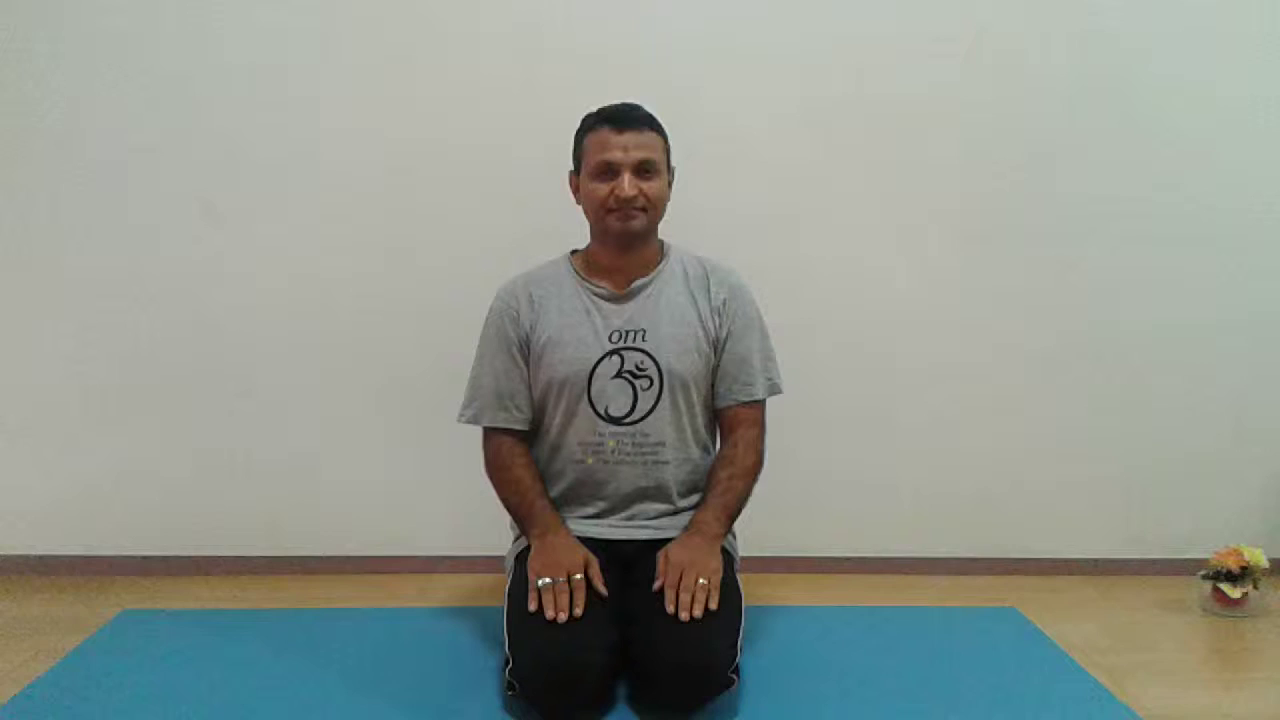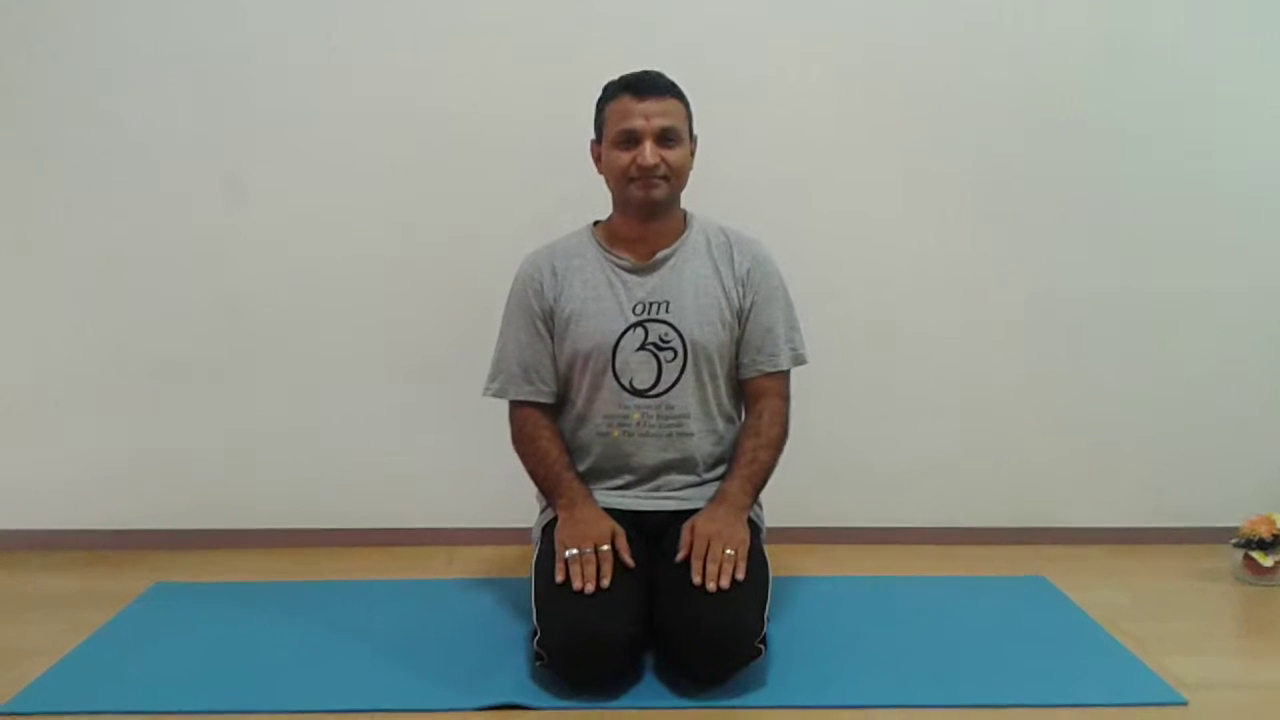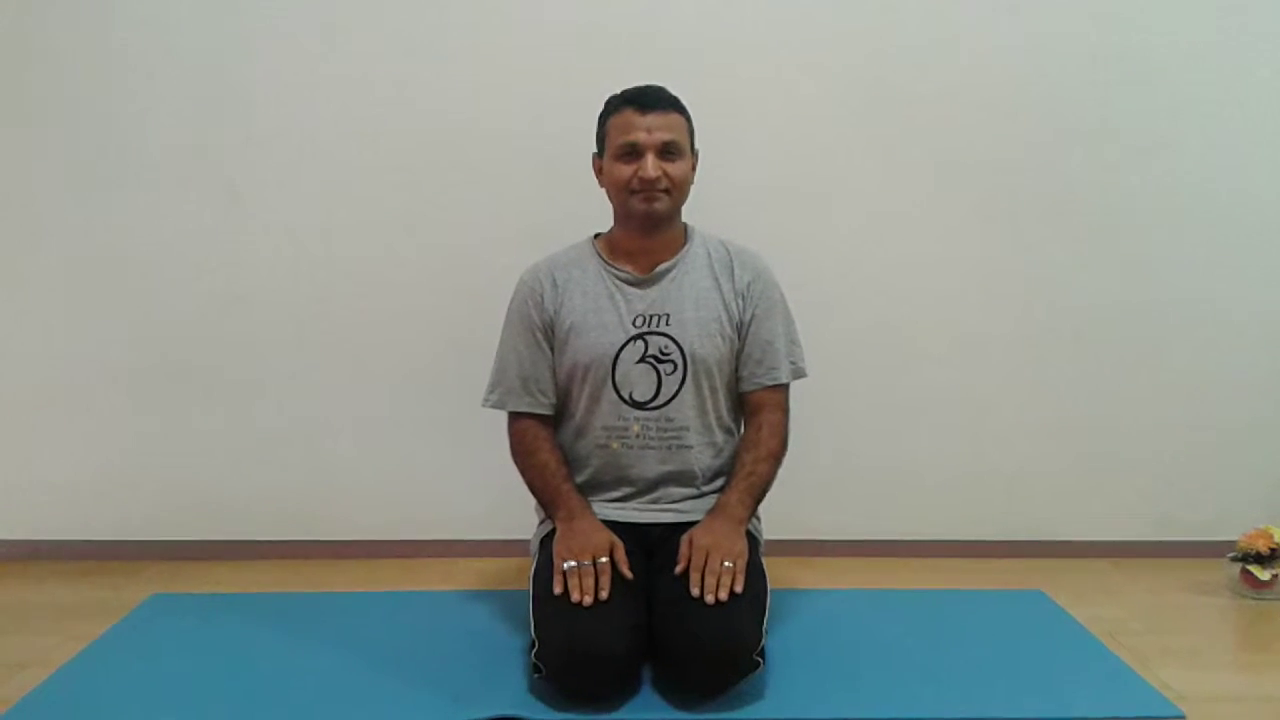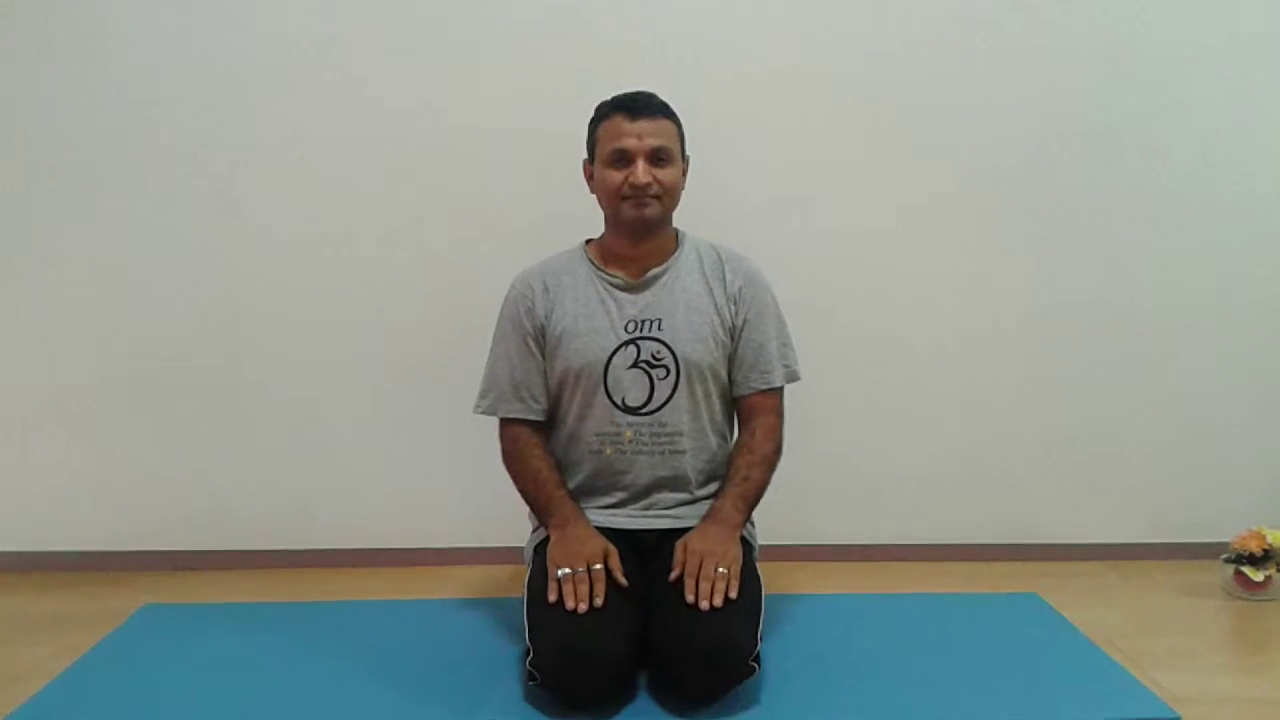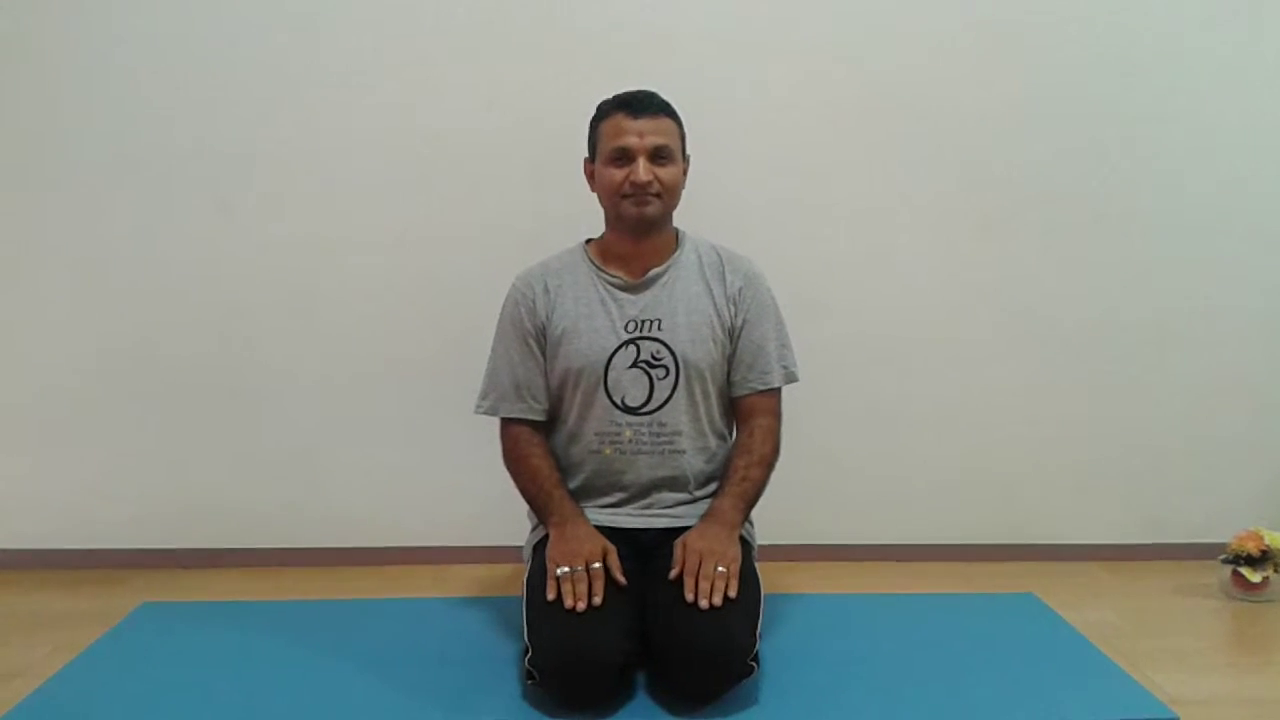
dt=1s
person 1, frame 1
left shoulder: (719, 293)
right shoulder: (524, 302)
left elbow: (744, 431)
right elbow: (504, 438)
left wrist: (705, 535)
right wrist: (548, 535)
left hip: (682, 533)
right hip: (565, 534)
left ankle: (641, 621)
right ankle: (600, 622)
person 1, frame 2
left shoulder: (743, 263)
right shoulder: (547, 273)
left elbow: (768, 400)
right elbow: (530, 411)
left wrist: (731, 505)
right wrist: (575, 507)
left hip: (709, 503)
right hip: (591, 506)
left knee: (715, 649)
right knee: (585, 653)
left ankle: (669, 593)
right ankle: (631, 592)
person 1, frame 3
left shoulder: (742, 276)
right shoulder: (547, 285)
left elbow: (767, 413)
right elbow: (528, 422)
left wrist: (729, 518)
right wrist: (573, 519)
left hip: (707, 515)
right hip: (589, 517)
left knee: (714, 661)
right knee: (583, 666)
left ankle: (669, 604)
right ankle: (628, 604)
person 1, frame 4
left shoulder: (735, 280)
right shoulder: (539, 291)
left elbow: (762, 418)
right elbow: (520, 429)
left wrist: (724, 523)
right wrist: (567, 526)
left hip: (702, 521)
right hip: (583, 524)
left knee: (711, 664)
right knee: (579, 672)
left ankle: (662, 613)
right ankle: (623, 613)
person 1, frame 5
left shoulder: (734, 280)
right shoulder: (539, 290)
left elbow: (759, 416)
right elbow: (521, 427)
left wrist: (722, 521)
right wrist: (566, 523)
left hip: (700, 519)
right hip: (582, 522)
left knee: (710, 663)
left ankle: (663, 614)
right ankle: (621, 613)
